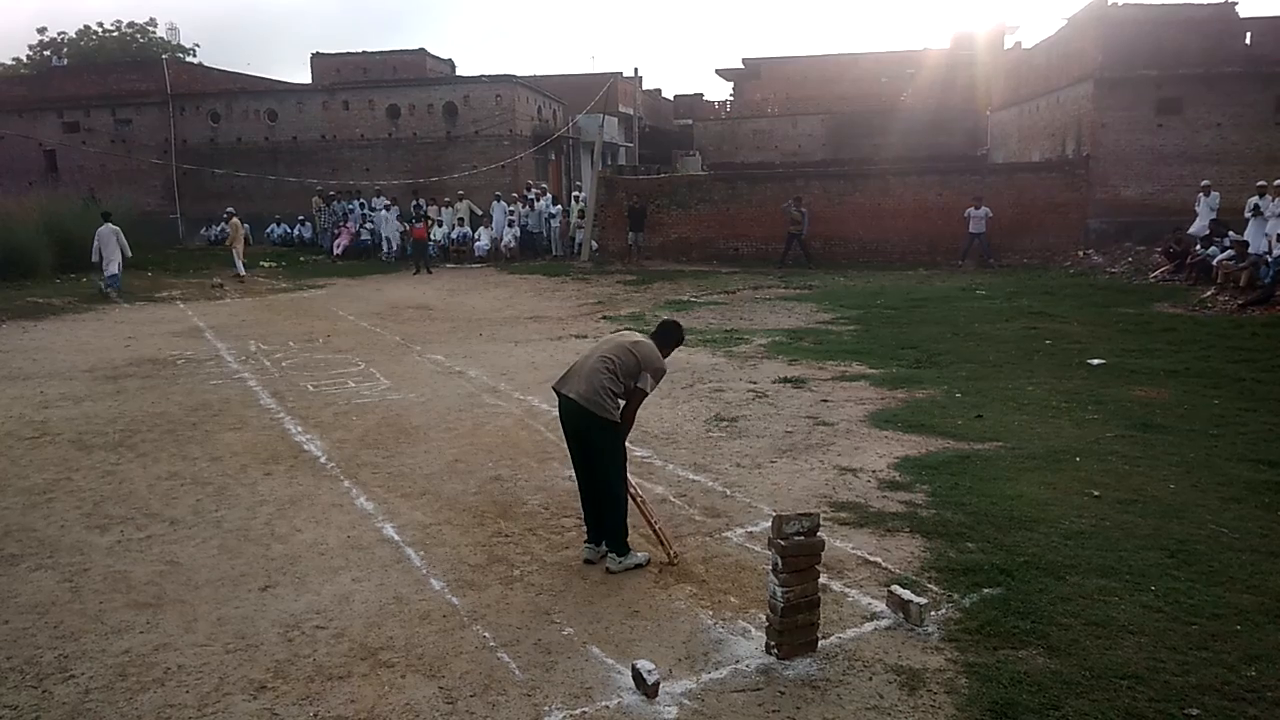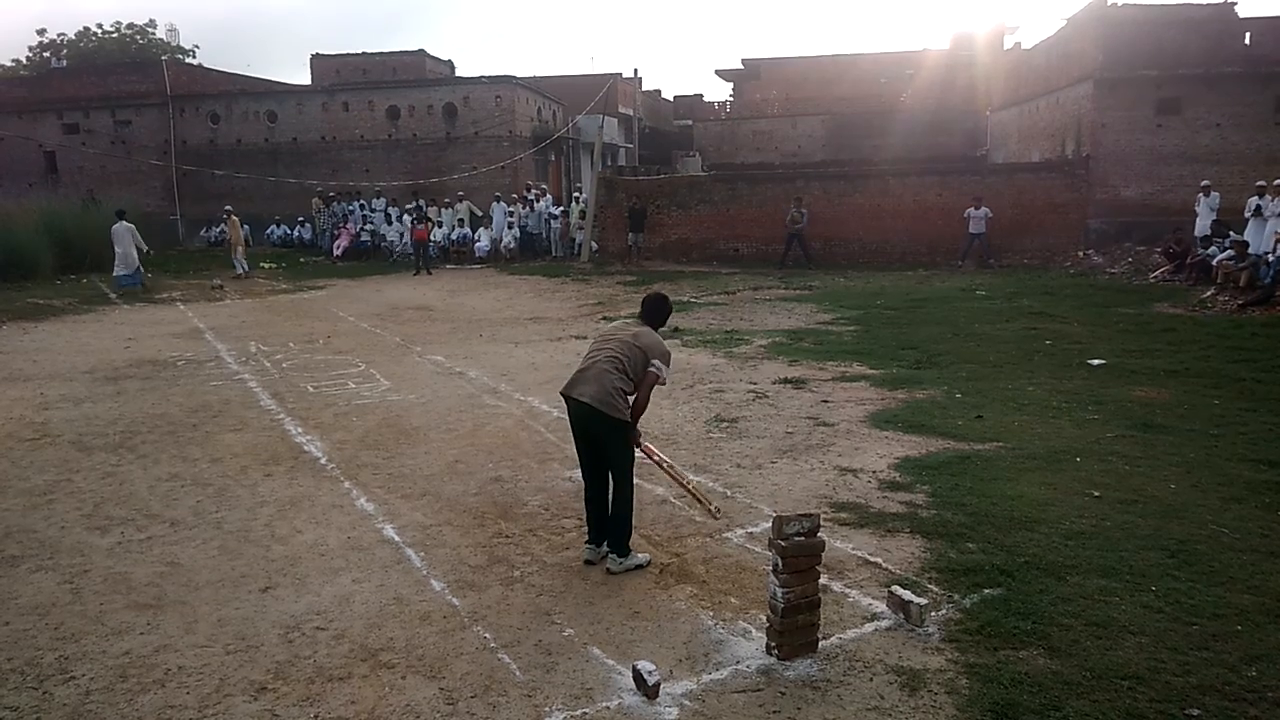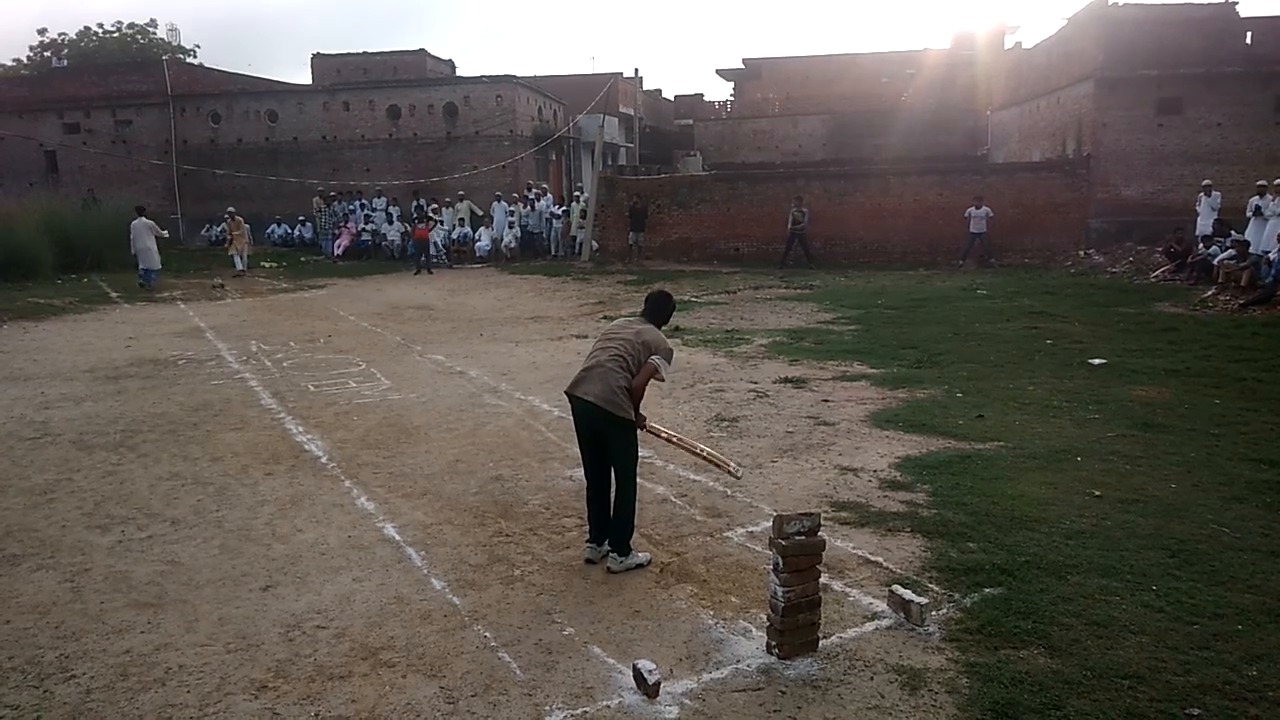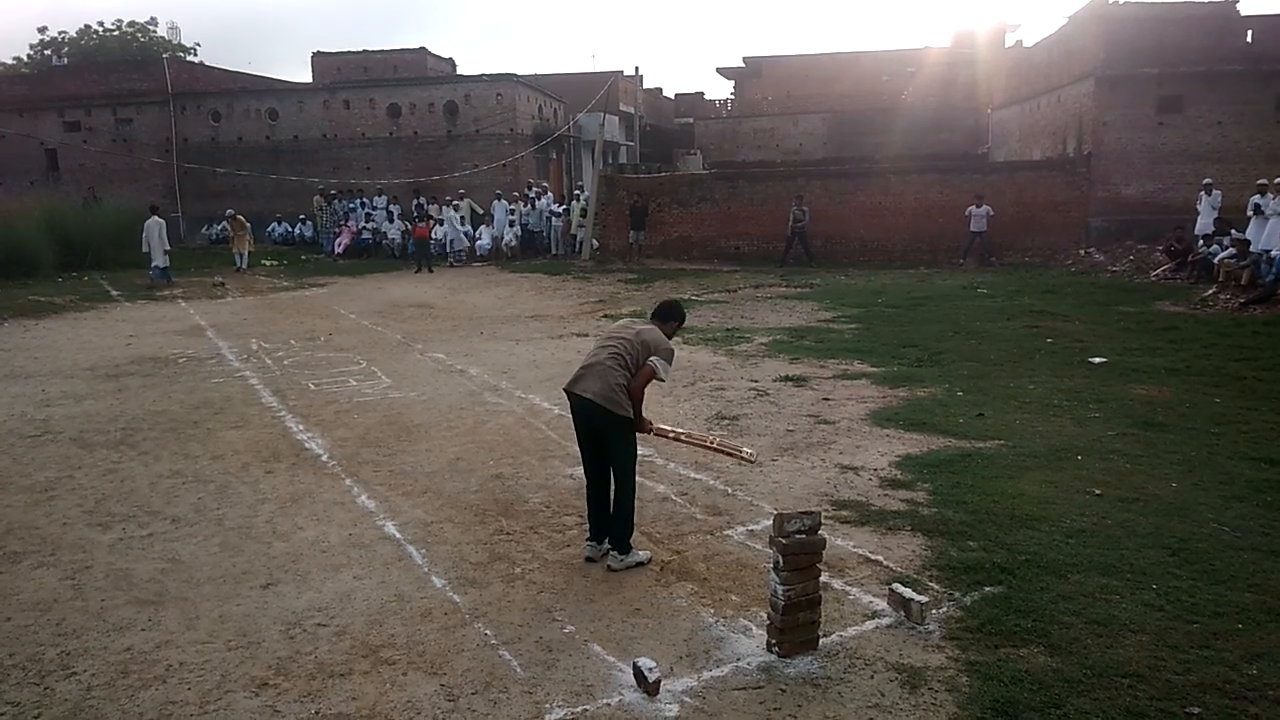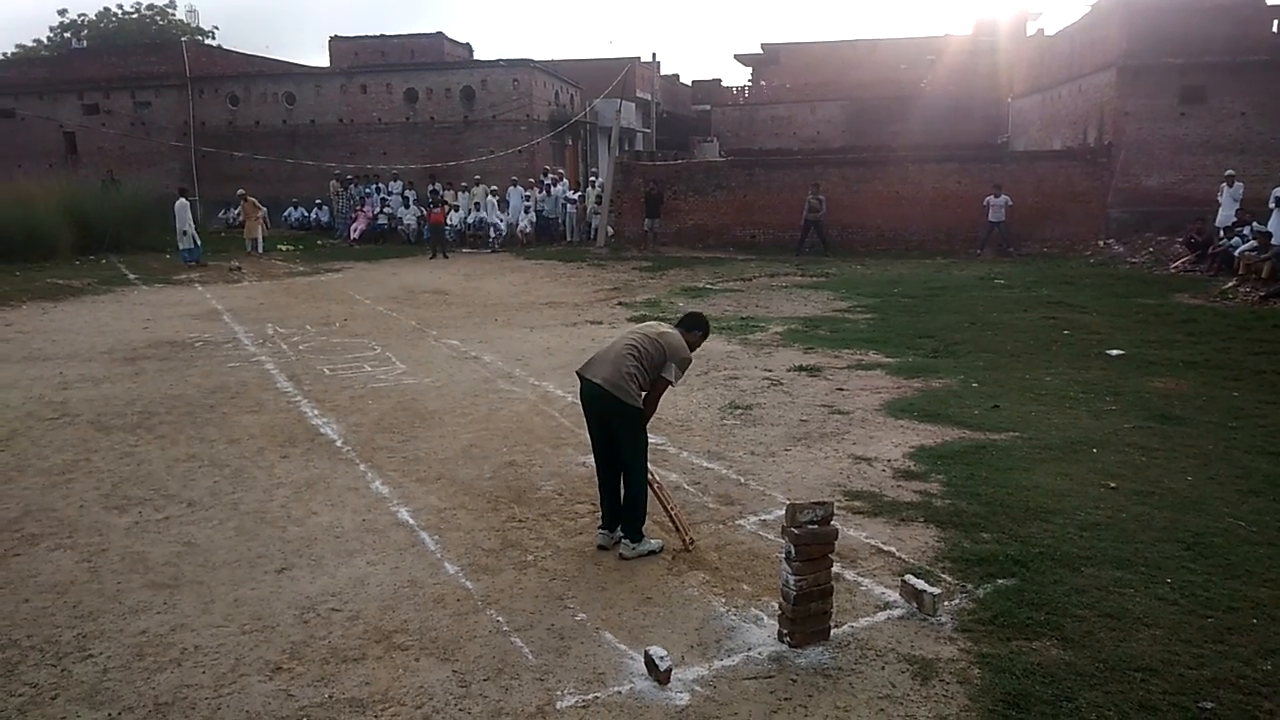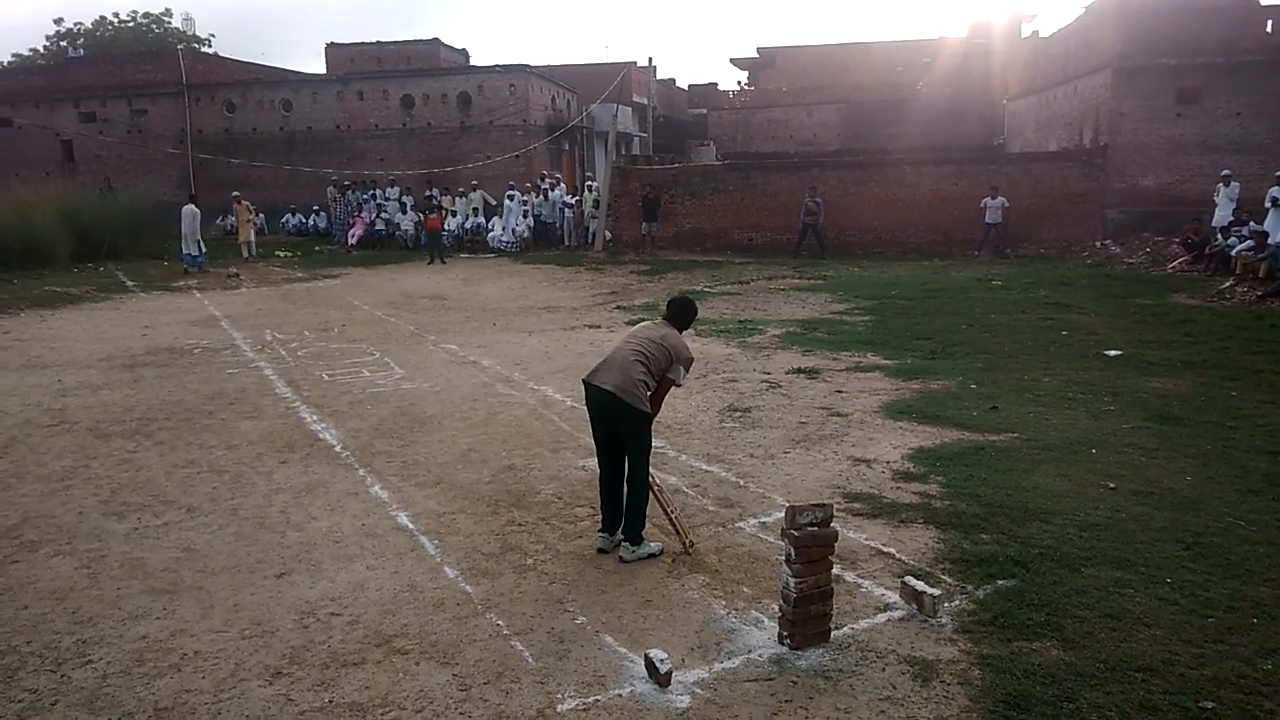
dt=0.4s
person 1, frame 1
left shoulder: (626, 337)
right shoulder: (656, 363)
right elbow: (630, 410)
right wrist: (617, 444)
left hip: (567, 397)
right hip: (595, 407)
left knee: (588, 479)
right knee: (614, 484)
left ankle: (594, 544)
right ankle: (618, 554)
person 1, frame 2
left shoulder: (615, 328)
right shoulder: (658, 349)
right elbow: (642, 396)
left wrist: (625, 426)
right wrist: (632, 428)
left hip: (575, 398)
right hip: (607, 408)
left knee: (594, 480)
right knee: (622, 484)
left ankle: (595, 544)
right ankle: (619, 554)
person 1, frame 3
left shoulder: (617, 325)
right shoulder: (661, 346)
right elbow: (637, 385)
right wrist: (634, 413)
left hip: (579, 397)
right hip: (611, 407)
left knee: (596, 478)
right knee: (625, 482)
left ankle: (595, 543)
right ankle: (620, 553)
person 1, frame 4
left shoulder: (624, 324)
right shoulder: (663, 347)
right elbow: (635, 386)
left wrist: (631, 416)
right wrist: (638, 419)
left hip: (578, 393)
right hip: (609, 405)
left knee: (595, 476)
right knee: (624, 481)
left ankle: (596, 541)
right ankle: (620, 552)
person 1, frame 5
left shoulder: (652, 327)
right shoulder: (682, 353)
right elbow: (652, 397)
left wrist: (633, 429)
right wrist: (637, 429)
left hip: (589, 381)
right hip: (618, 392)
left knee: (607, 465)
right knee: (635, 469)
left ankle: (608, 530)
right ankle: (632, 540)
person 1, frame 6
left shoulder: (643, 327)
right shoulder: (683, 352)
right elbow: (657, 397)
left wrist: (638, 424)
right wrist: (641, 427)
left hip: (595, 388)
right hip: (628, 399)
left knee: (609, 468)
right knee: (638, 474)
left ankle: (607, 533)
right ankle: (632, 543)
